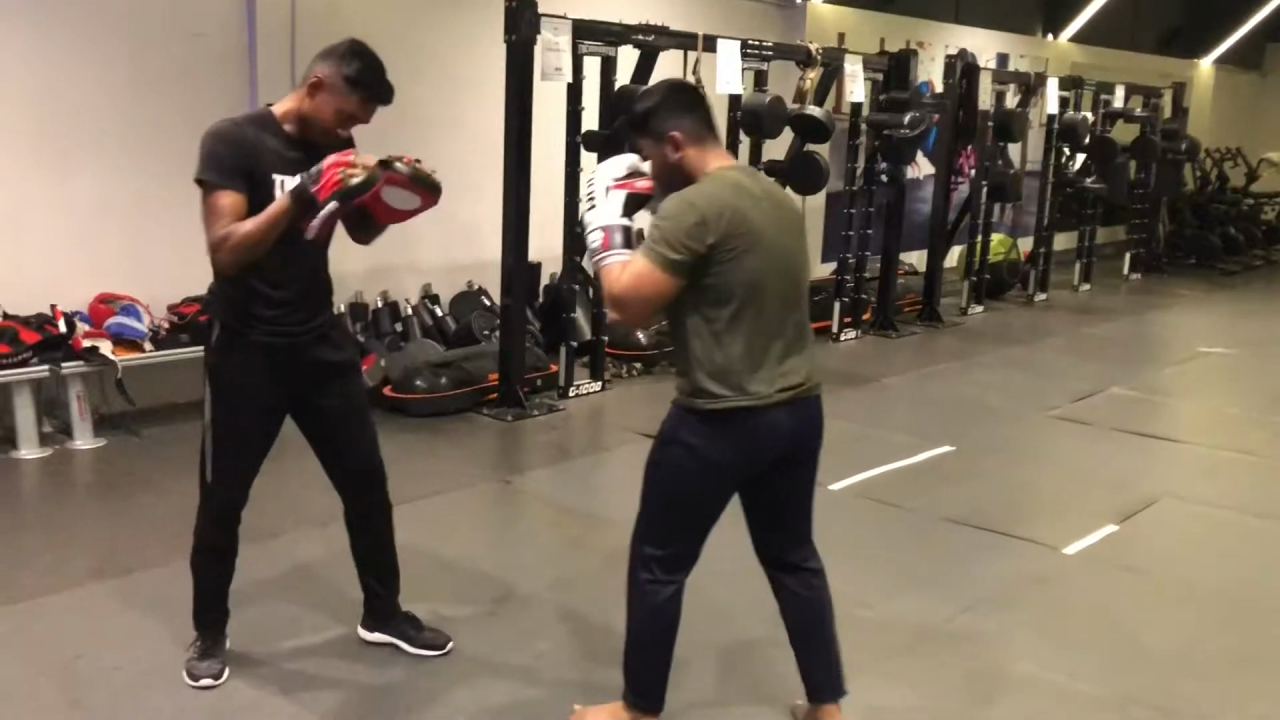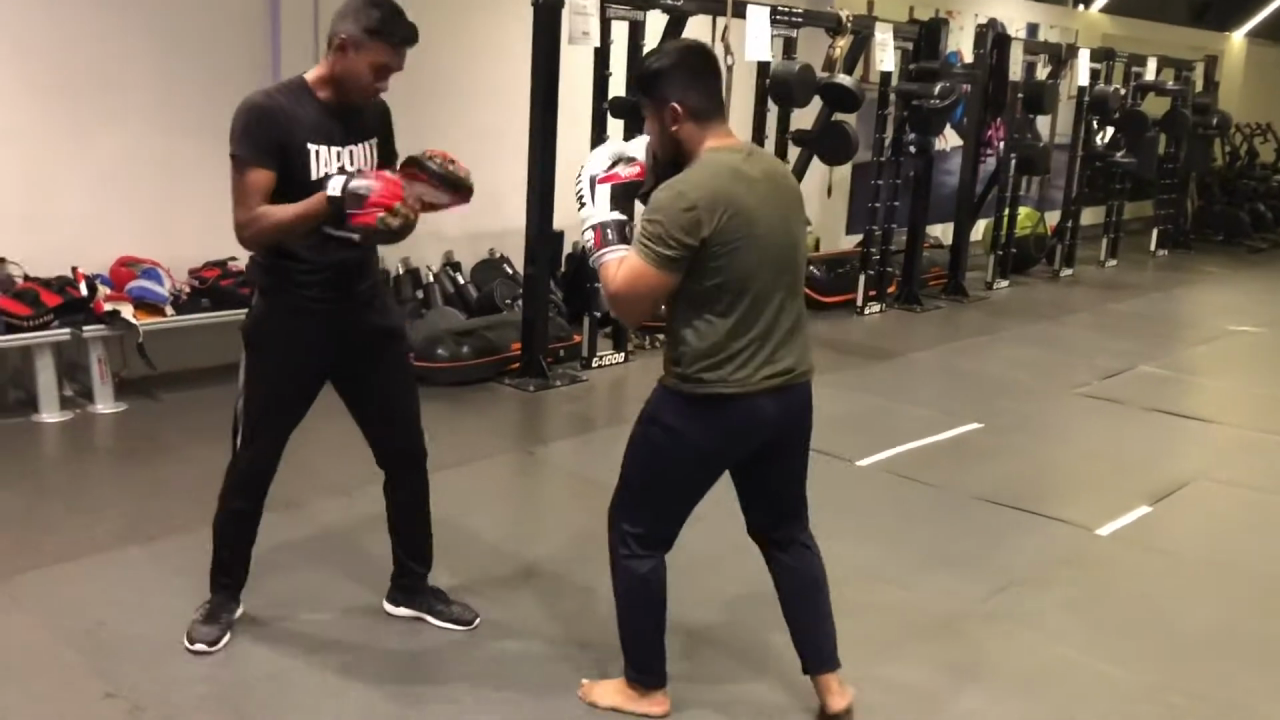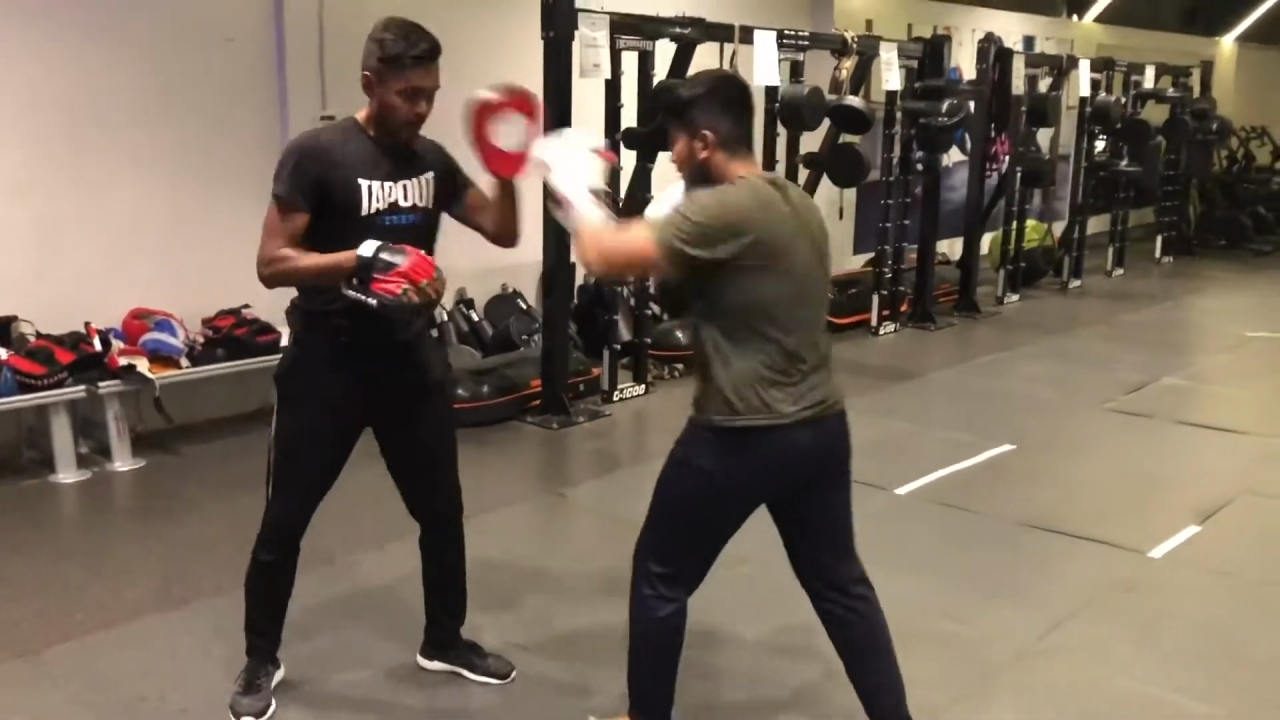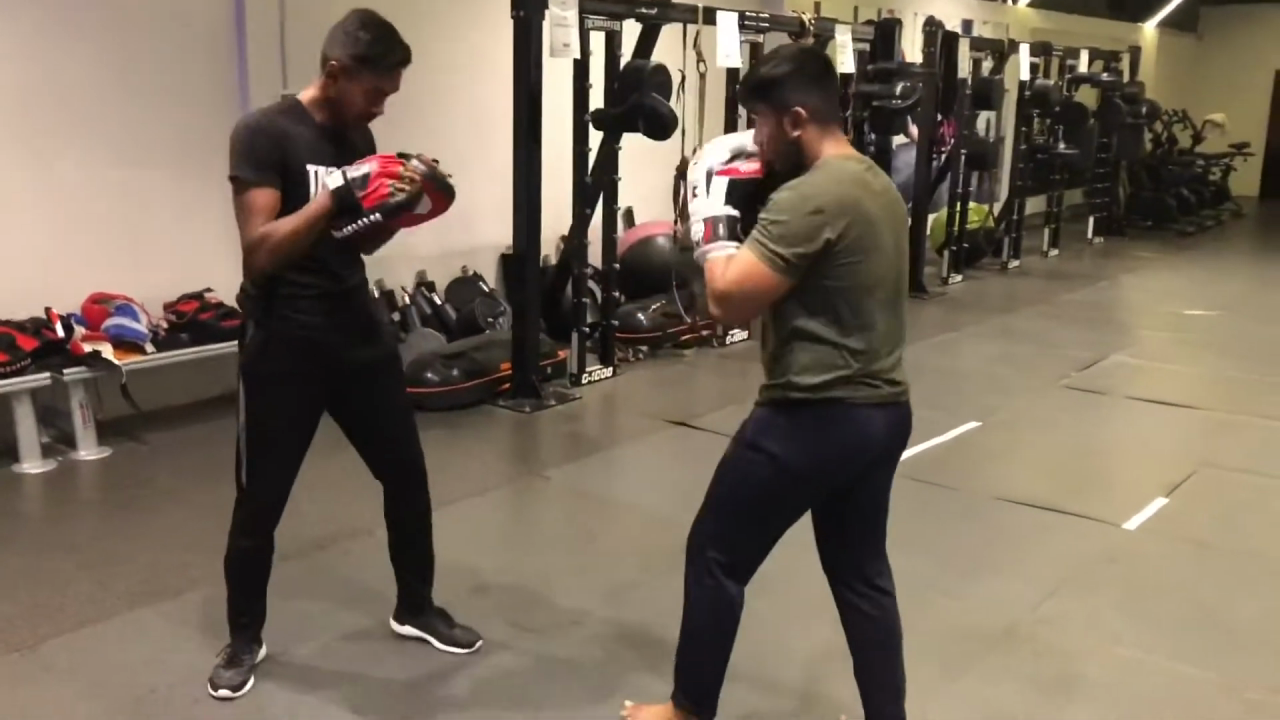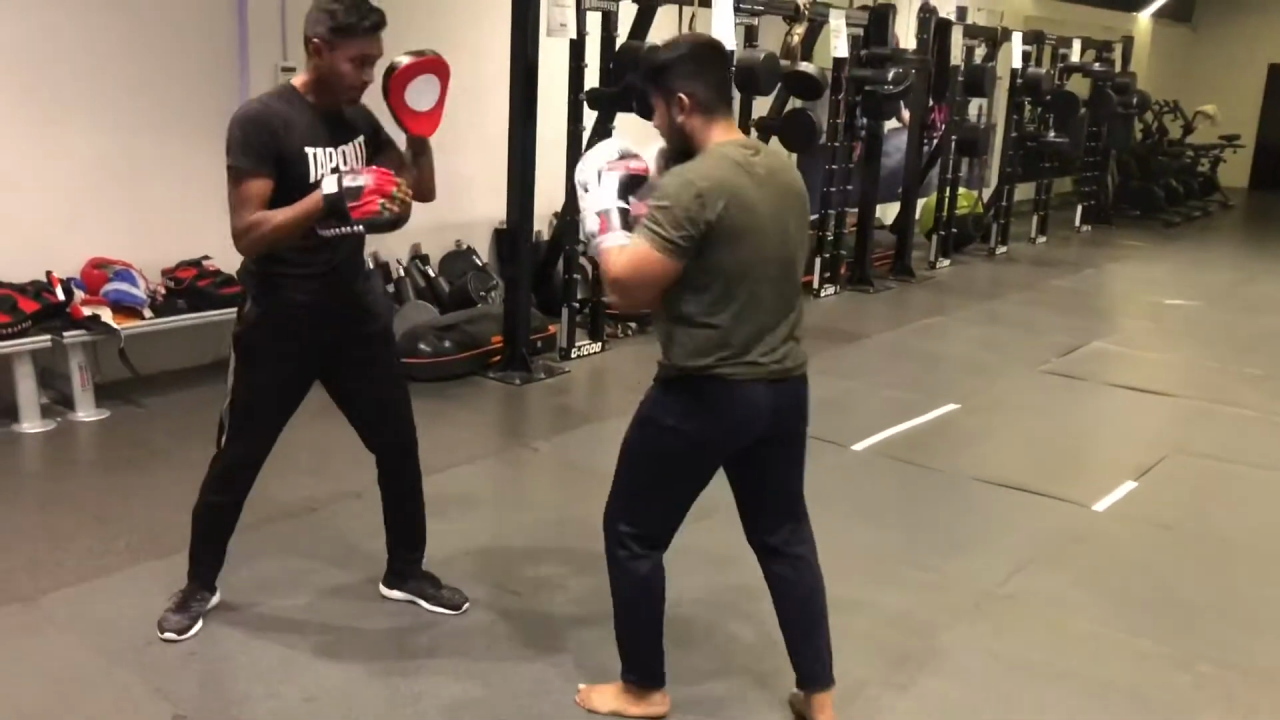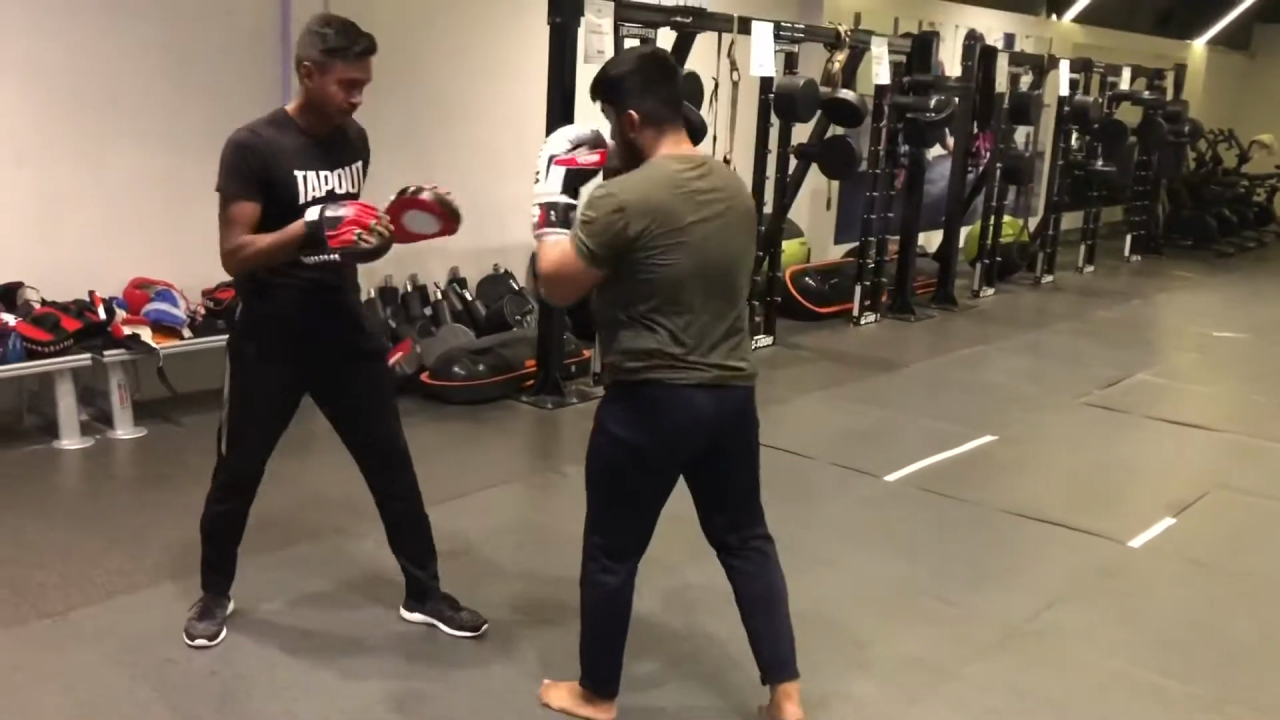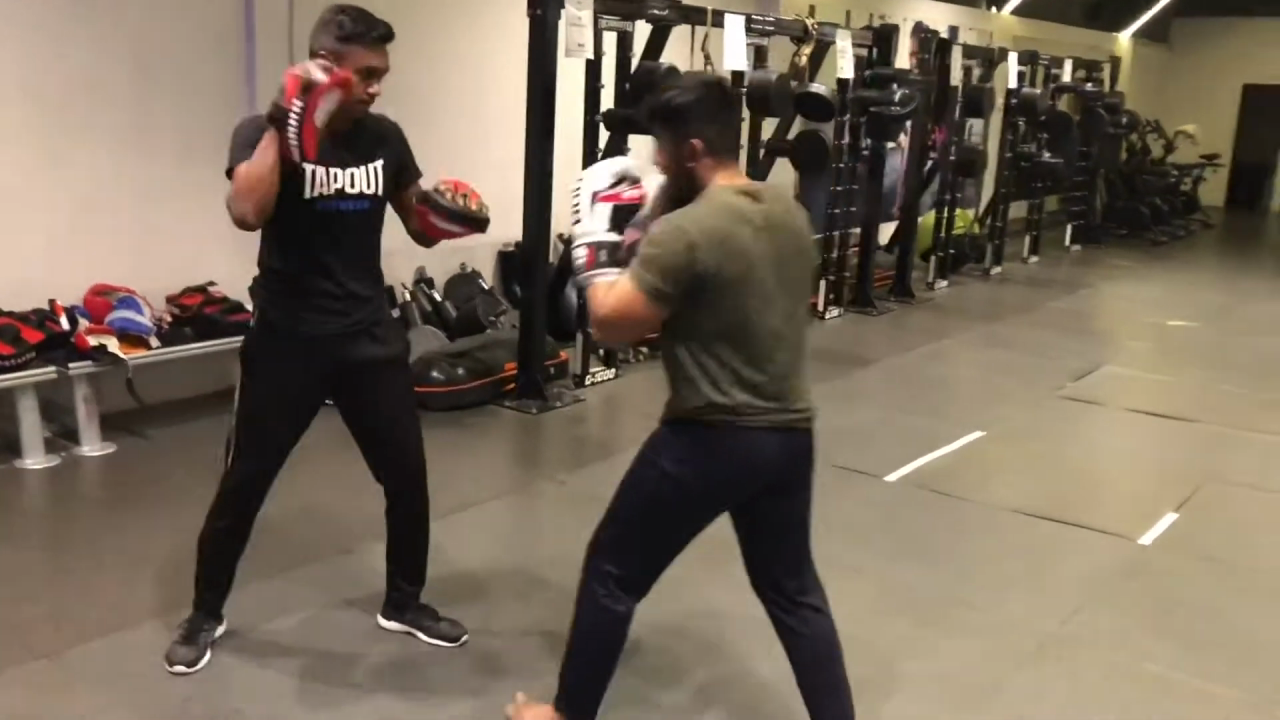
dt=0.7s
person 1, frame 1
left shoulder: (697, 207)
right shoulder: (776, 197)
left elbow: (628, 305)
left wrist: (605, 221)
right wrist: (651, 214)
left hip: (721, 422)
right hip: (796, 410)
left knee: (656, 560)
right knee: (792, 556)
person 1, frame 2
left shoulder: (687, 196)
right shoulder: (777, 174)
left elbow: (628, 300)
left wrist: (601, 212)
right wrist: (653, 173)
left hip: (705, 404)
right hip: (788, 393)
left knee: (636, 535)
right knee: (786, 534)
person 1, frame 3
left shoulder: (725, 212)
right shoulder: (798, 208)
left elbow: (608, 256)
right wrist: (676, 244)
left hip: (741, 438)
right hip: (820, 428)
left knee: (659, 576)
right knee: (838, 578)
person 1, frame 4
left shoulder: (808, 198)
right shoulder: (877, 186)
left elbow: (728, 296)
left wrist: (709, 205)
right wrist: (753, 164)
left hip: (811, 419)
right hip: (882, 414)
left knee: (716, 559)
right knee: (863, 574)
person 1, frame 5
left shoulder: (696, 183)
right shoulder: (782, 170)
left elbow: (626, 286)
left wrist: (602, 202)
right wrist: (647, 185)
left hip: (704, 395)
right hip: (782, 389)
left knee: (633, 531)
right knee: (782, 535)
person 1, frame 6
left shoulder: (623, 199)
right shoulder: (734, 187)
left elbow: (555, 284)
left wrist: (552, 193)
left hip: (648, 404)
right hip: (731, 396)
left knee: (610, 554)
right knee: (746, 541)
person 1, frame 7
left shoulder: (686, 232)
right shoulder: (787, 215)
left elbow: (610, 321)
left wrist: (597, 231)
right wrist: (660, 199)
left hip: (708, 442)
right hip: (788, 436)
left knee: (612, 574)
right knee: (794, 588)
person 2, frame 1
left shoulder: (338, 148)
right shoulder: (233, 141)
left elbow: (362, 229)
right elbow: (225, 251)
right wrist: (310, 193)
left hip: (320, 341)
right hip: (248, 348)
left knee: (366, 482)
right knee: (223, 496)
left ankle: (382, 613)
right ankle: (210, 633)
person 2, frame 2
left shoulder: (374, 115)
right shoulder: (267, 113)
right elbow: (250, 226)
left wrist: (417, 194)
right wrist: (336, 197)
left hip: (365, 310)
right hip: (287, 316)
left knee: (405, 453)
right knee: (252, 464)
left ankle: (410, 586)
right ankle: (224, 596)
person 2, frame 3
left shoulder: (431, 160)
right shoulder: (317, 154)
left elbow: (503, 231)
right elbow: (272, 264)
left wrist: (509, 169)
right wrist: (366, 259)
left hip: (411, 362)
right hip: (327, 364)
left knee: (440, 508)
right knee: (286, 518)
left ankle: (444, 640)
right ankle: (261, 664)
person 2, frame 4
left shoulder: (355, 135)
right shoulder: (263, 134)
right elbow: (261, 253)
left wrist: (400, 210)
right wrist: (343, 193)
left hip: (358, 333)
right hip: (283, 346)
left knee: (406, 473)
right knee: (260, 499)
left ankle: (416, 607)
right ankle: (244, 639)
person 2, frame 5
left shoulder: (357, 117)
right shoulder: (260, 121)
left elbow: (420, 193)
right elbow: (248, 235)
left wrist: (419, 129)
right wrist: (332, 197)
left hip: (355, 311)
right hip: (280, 321)
left knee: (398, 444)
right knee: (237, 459)
left ankle: (405, 571)
right ankle: (199, 585)
person 2, frame 6
left shoulder: (353, 139)
right shoulder: (254, 146)
right elbow: (236, 256)
left wrist: (399, 220)
right wrist: (313, 223)
left hip: (344, 331)
right hip: (270, 338)
left knee: (391, 463)
right knee: (237, 472)
left ankle: (423, 593)
right ankle: (215, 595)
person 2, frame 7
left shoulder: (385, 137)
right shoulder: (265, 132)
left elbow: (420, 229)
right elbow: (246, 213)
right wrist: (281, 119)
left hip: (369, 336)
right hip: (288, 339)
left knee: (406, 474)
right knee: (244, 483)
left ankle: (403, 602)
right ankle: (205, 615)
